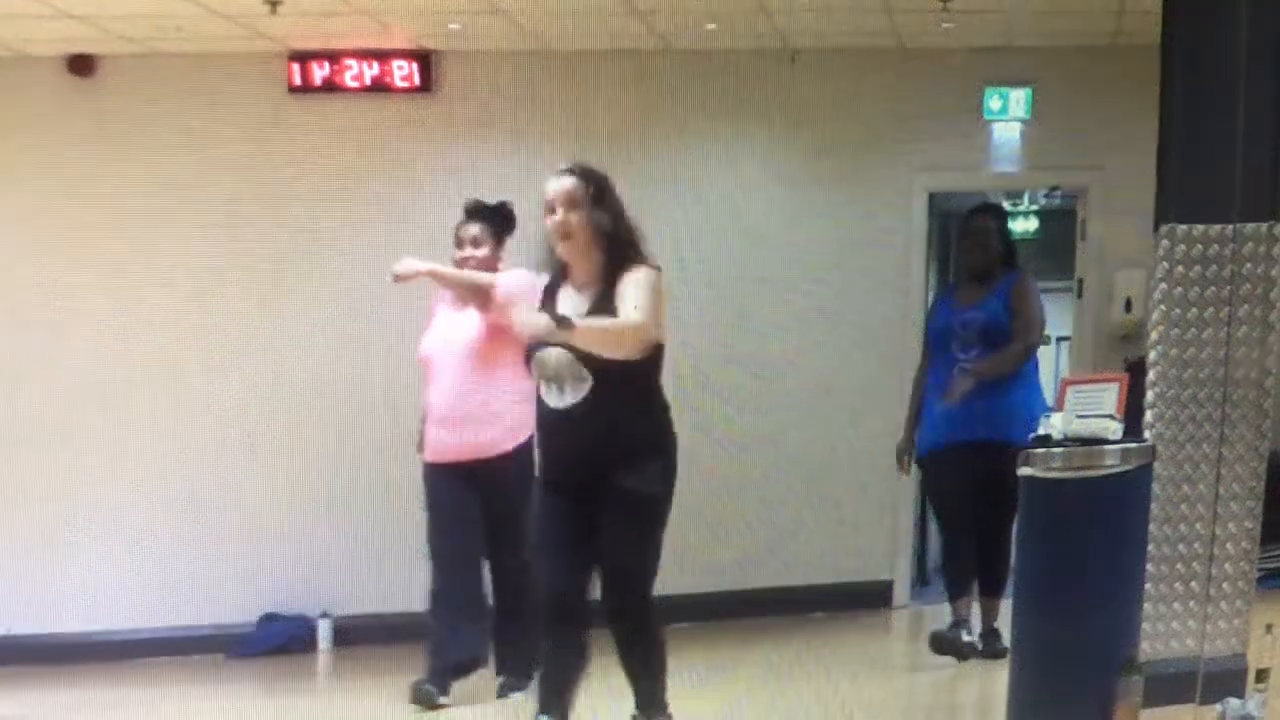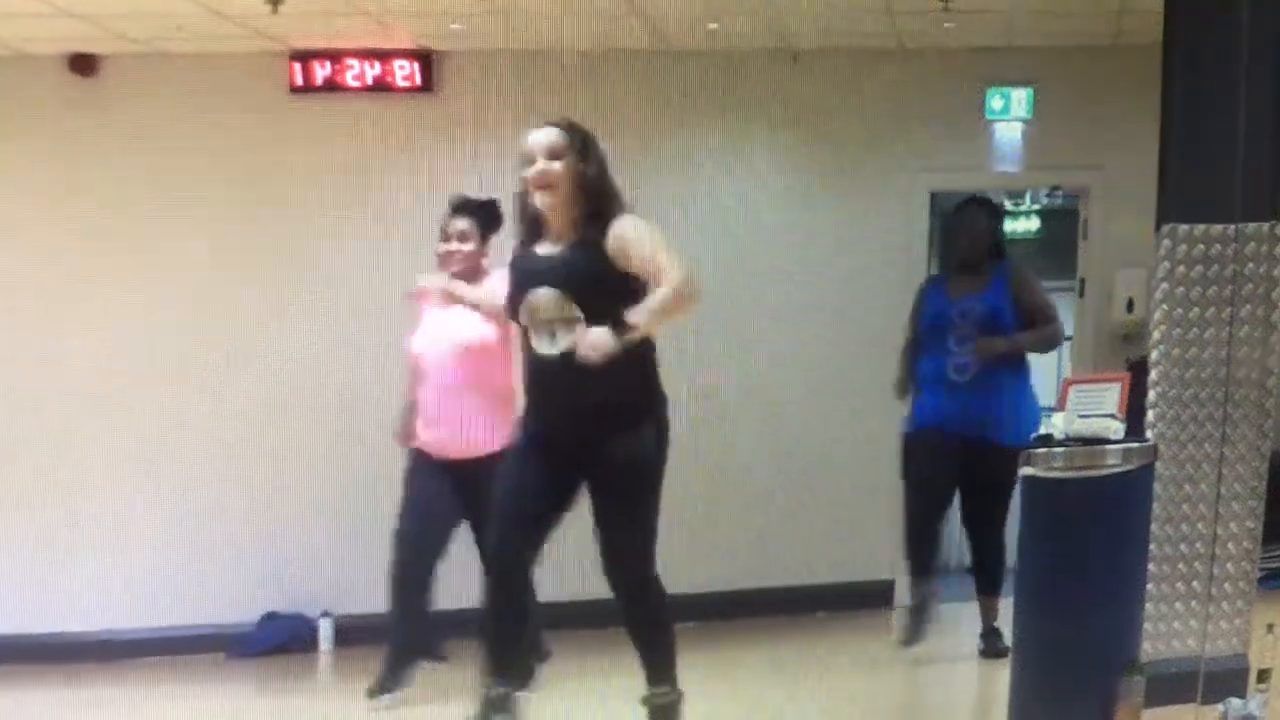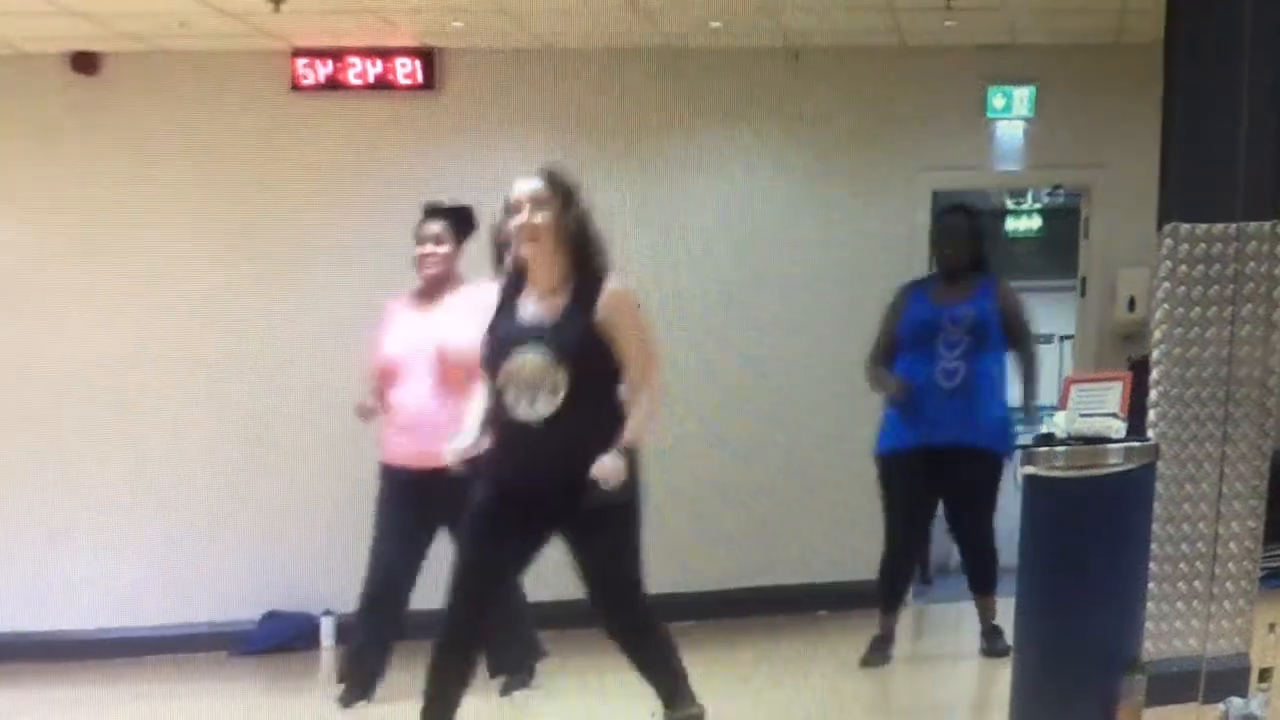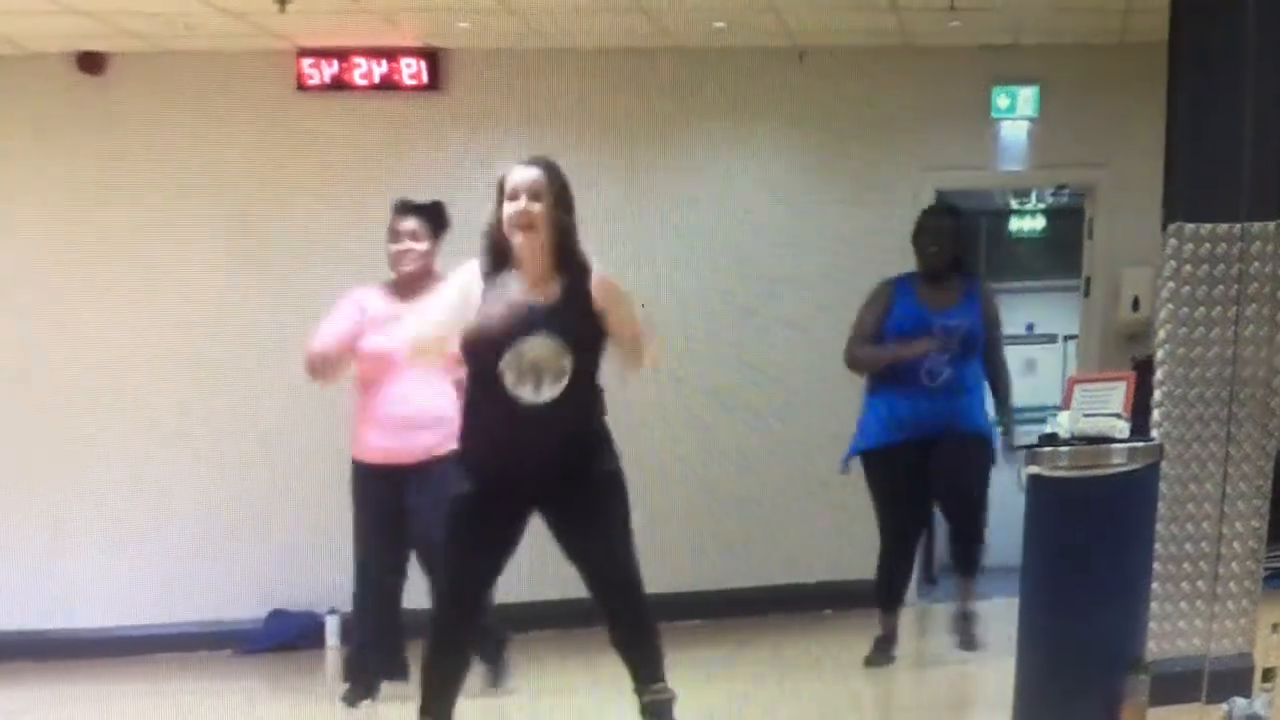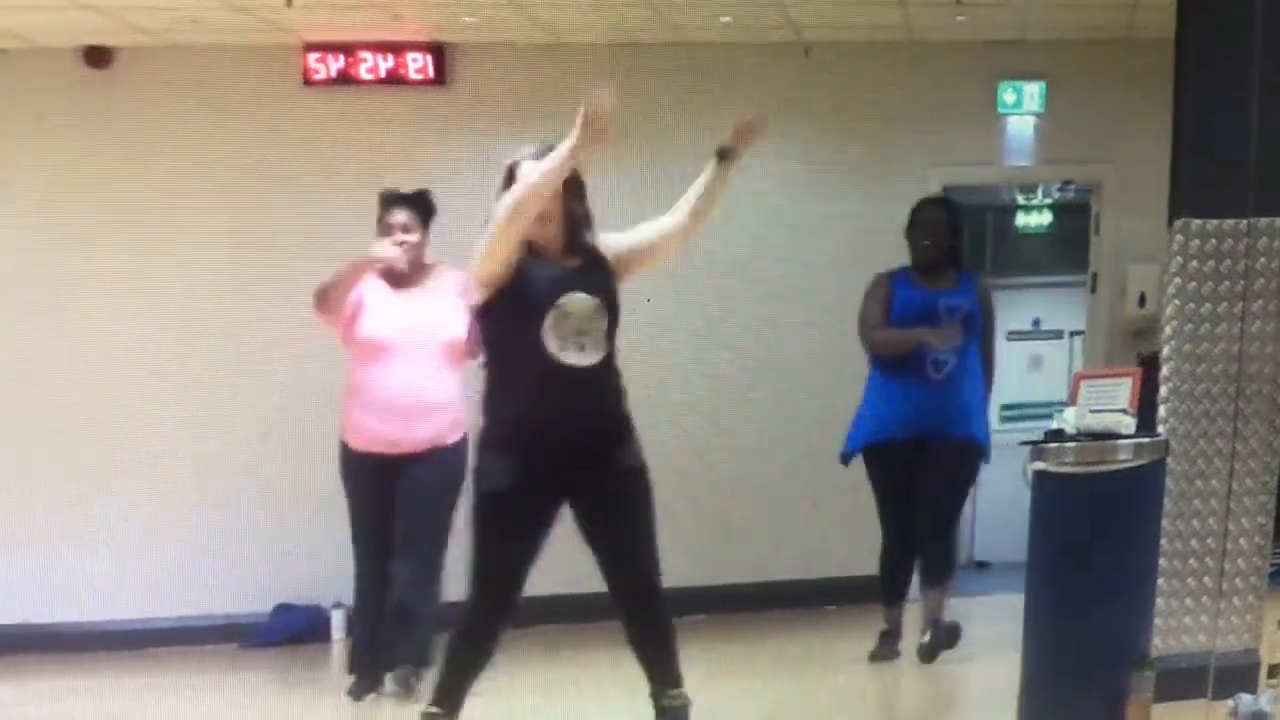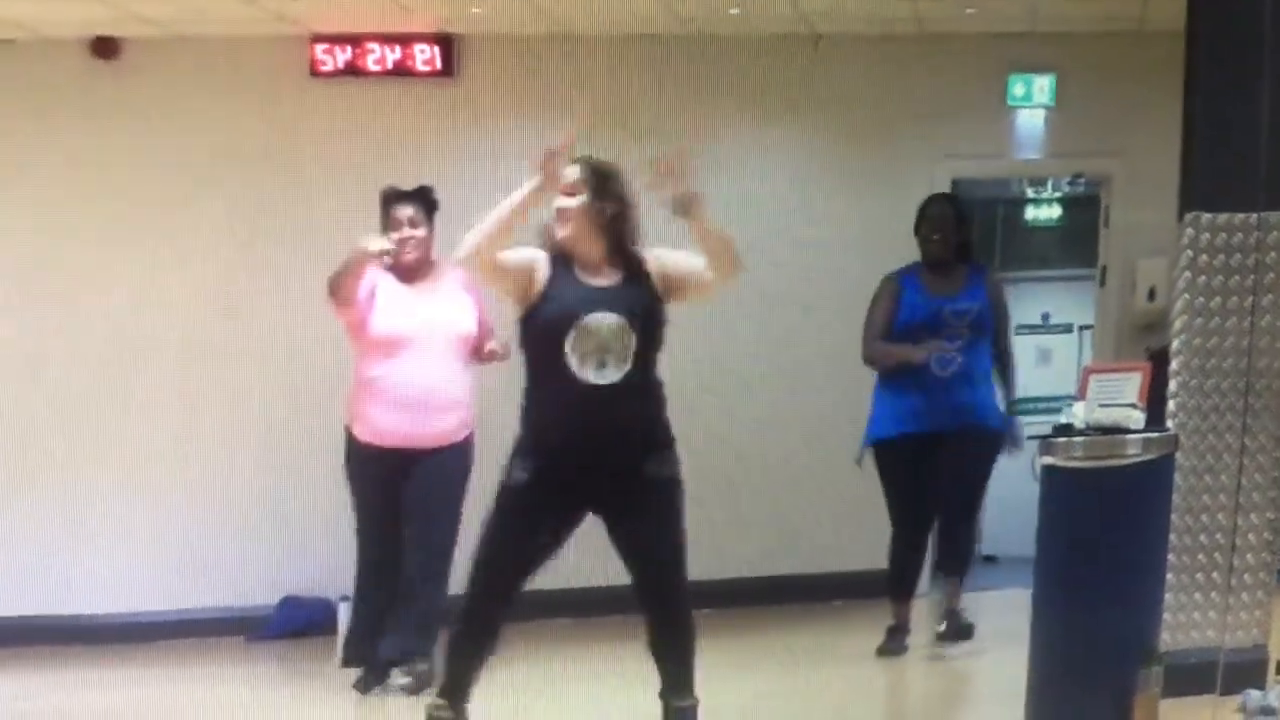
dt=0.2s
person 1, frame 1
left shoulder: (636, 282)
right shoulder: (546, 289)
left elbow: (632, 337)
left wrist: (554, 327)
left hip: (633, 471)
right hip: (567, 475)
left knee: (625, 602)
right knee: (558, 605)
person 1, frame 2
left shoulder: (620, 233)
right shoulder: (526, 250)
left elbow: (681, 288)
left wrist: (620, 333)
left hip: (623, 430)
right hip: (546, 433)
left knee: (629, 572)
right knee: (504, 559)
person 1, frame 3
left shoulder: (605, 298)
right shoulder: (500, 301)
left elbow: (646, 379)
left wrist: (622, 451)
left hip: (592, 485)
right hip: (512, 484)
left knee: (624, 612)
right knee: (464, 613)
person 1, frame 4
left shoulder: (593, 287)
right shoulder: (476, 279)
left elbow: (636, 351)
right elbow: (419, 342)
left wrist: (636, 347)
right wrist: (476, 319)
left hip: (580, 469)
right hip: (490, 475)
left knee: (622, 595)
right knee: (457, 608)
person 1, frame 5
left shoulder: (602, 254)
right shoulder: (502, 257)
left elbow: (682, 223)
right elbow: (514, 211)
left wrist: (725, 158)
right wrist: (573, 143)
left hip: (606, 452)
right hip: (518, 458)
left knee: (641, 591)
right knee: (491, 599)
person 1, frame 6
left shoulder: (648, 271)
right shoulder: (539, 269)
left elbow: (724, 269)
right elbow: (473, 256)
left wrist: (685, 204)
right wrist: (535, 184)
left hip: (639, 465)
right hip: (547, 465)
left knee: (667, 596)
right knee: (486, 593)
person 2, frame 1
left shoulder: (519, 284)
right shoulder: (443, 301)
left elbow: (486, 293)
left wrist: (426, 269)
right wrist: (426, 427)
left hip: (506, 453)
right hip: (445, 459)
left knee: (512, 561)
right knee: (452, 563)
left ankle: (518, 665)
right ankle: (443, 670)
person 2, frame 2
left shoulder: (504, 283)
right shoulder: (430, 301)
left elbow: (510, 310)
left wrist: (450, 285)
right wrist: (409, 414)
left hip: (495, 452)
right hip: (432, 455)
right knee: (411, 549)
right ankle: (400, 660)
person 2, frame 3
left shoulder: (484, 298)
right shoulder: (397, 310)
right wrist: (373, 402)
left hip: (468, 463)
right hip: (403, 467)
right knee: (386, 571)
left ankle: (516, 660)
right ankle: (361, 674)
person 2, frame 4
right shoulder: (362, 301)
right elbow: (317, 365)
left wrist: (468, 379)
right wrist: (363, 331)
left hip: (442, 456)
right hip: (375, 460)
left knee: (445, 559)
right knee: (376, 570)
left ankle: (489, 648)
right ankle: (368, 672)
person 2, frame 5
left shoulder: (457, 285)
right shoulder: (361, 287)
left elbow: (483, 345)
right elbow: (323, 301)
right wrist: (364, 264)
left hip: (438, 446)
right hip: (367, 448)
left knee: (418, 552)
right knee: (372, 556)
left ankle: (410, 657)
right ankle: (371, 663)
person 2, frame 6
left shoulder: (461, 283)
right shoulder: (369, 283)
left elbow: (480, 343)
right elbow: (338, 291)
left wrist: (492, 350)
right wrist: (361, 258)
left hip: (446, 444)
right hip: (374, 444)
left knee: (429, 549)
right knee: (377, 551)
left ankle: (415, 652)
right ankle: (376, 658)
person 3, frame 1
left shoulder: (1018, 288)
right shoulder: (945, 299)
left elbow: (1026, 344)
right elbow: (927, 368)
left wrist: (974, 378)
right wrist: (909, 430)
left hip: (1008, 431)
right hip: (947, 433)
left knee: (995, 529)
right knee: (956, 526)
left ankle: (989, 628)
right ankle: (960, 626)
person 3, frame 2
left shoulder: (1013, 280)
right shoulder: (932, 288)
left elbow: (1053, 331)
right elbow: (913, 345)
left wrist: (1006, 344)
right wrist: (907, 374)
left hip: (998, 426)
right hip: (936, 419)
left knee: (987, 526)
right knee: (922, 508)
left ankle: (990, 626)
right ankle: (919, 603)
person 3, frame 3
left shoulder: (996, 293)
right shoulder: (910, 296)
left elbow: (1025, 345)
right elbow: (877, 359)
left wrist: (1030, 397)
right wrist: (884, 380)
left hip: (976, 434)
right hip: (910, 436)
left knee: (974, 529)
right knee: (904, 536)
left ankle: (989, 625)
right ankle: (884, 635)
person 3, frame 4
left shoulder: (978, 297)
right shoulder: (890, 293)
left elbow: (994, 362)
right elbow: (854, 354)
left wrist: (1006, 418)
right wrist: (907, 349)
left hip: (960, 426)
right hip: (893, 431)
left knee: (968, 510)
right knee: (899, 535)
left ankle: (965, 608)
right ankle: (887, 635)
person 3, frame 5
left shoulder: (974, 289)
right shoulder: (888, 285)
left elbow: (985, 356)
right elbow: (873, 340)
left wrist: (980, 415)
right wrist: (923, 334)
left hip: (955, 426)
right hip: (893, 426)
left knee: (939, 520)
right knee: (900, 528)
left ankle: (933, 626)
right ankle: (891, 630)
person 3, frame 6
left shoulder: (985, 285)
right shoulder: (897, 284)
left elbow: (1001, 350)
right elbow: (871, 349)
left wrist: (1008, 410)
right wrist: (907, 352)
left hip: (970, 419)
right hip: (904, 422)
left knee: (959, 508)
right knee: (910, 524)
left ankle: (950, 613)
right ankle: (898, 625)
